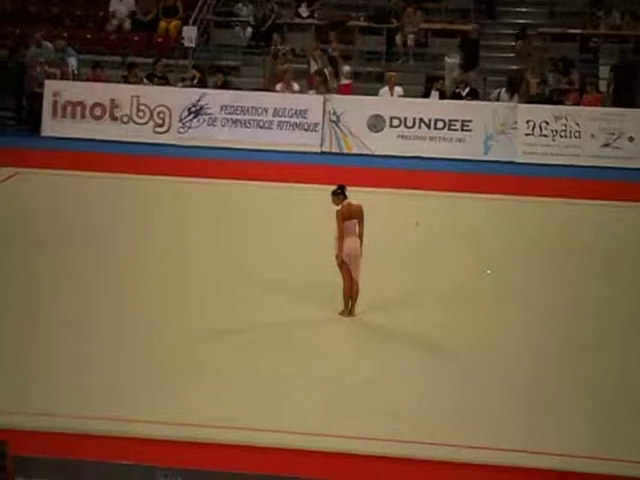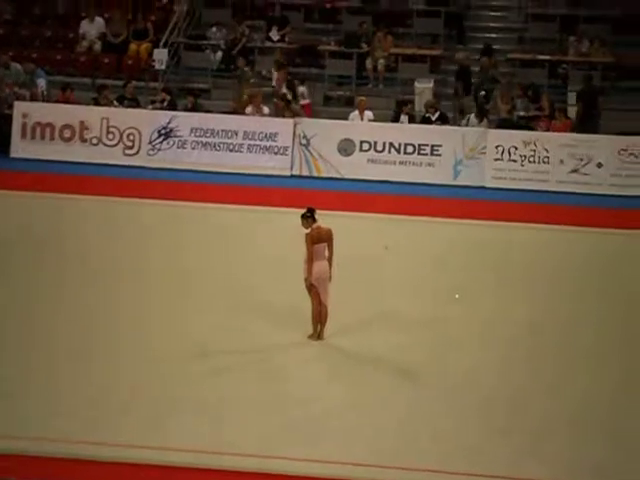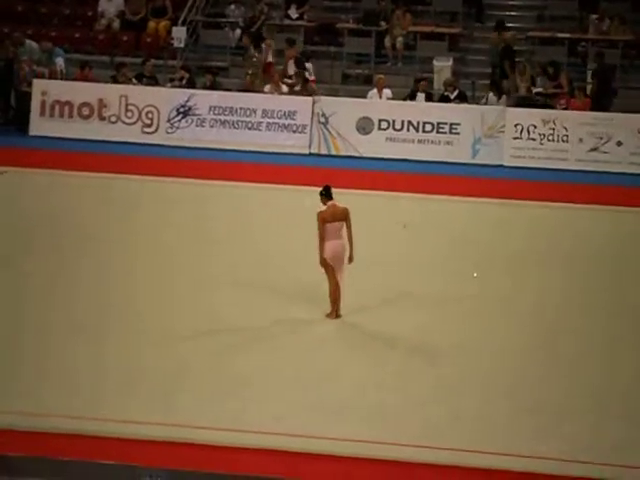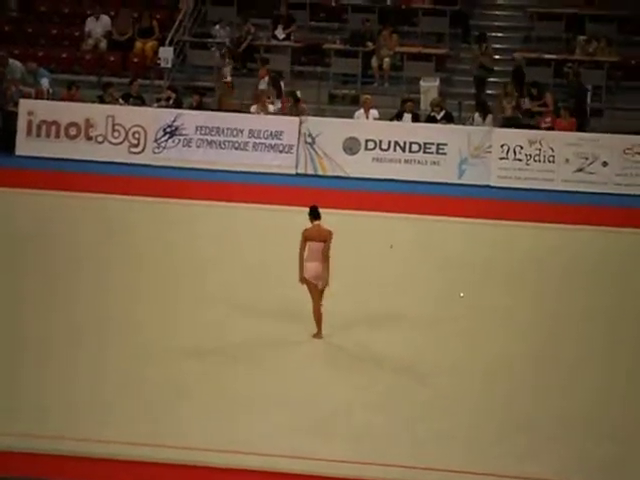
dt=0.4s
person 1, frame 1
left shoulder: (340, 212)
right shoulder: (359, 208)
left elbow: (341, 234)
right elbow: (361, 230)
left wrist: (339, 254)
right wrist: (360, 247)
left hip: (344, 245)
right hip: (355, 243)
left knee: (347, 279)
right knee: (355, 278)
left ankle: (346, 310)
right ankle: (353, 309)
person 1, frame 2
left shoulder: (310, 235)
right shoulder: (328, 231)
left elbow: (310, 257)
right elbow: (330, 253)
left wrist: (308, 277)
right wrist: (329, 271)
left hip: (313, 269)
right hip: (324, 267)
left knee: (315, 302)
right knee: (324, 302)
left ankle: (315, 333)
right ankle: (322, 333)
person 1, frame 3
left shoulder: (322, 214)
right shoulder: (345, 210)
left elbow: (321, 236)
right elbow: (349, 232)
left wrist: (321, 256)
right wrist: (351, 252)
left hip: (328, 247)
right hip: (340, 245)
left knee: (332, 281)
right knee: (337, 279)
left ankle: (333, 312)
right ankle: (338, 310)
person 1, frame 4
left shoulder: (306, 232)
right shoulder: (328, 233)
left elbow: (301, 253)
right elbow: (326, 255)
left wrist: (301, 273)
right wrist: (327, 275)
left hip: (309, 267)
right hip: (321, 267)
left knee: (315, 300)
right knee: (322, 284)
left ankle: (319, 332)
right ankle: (320, 301)
